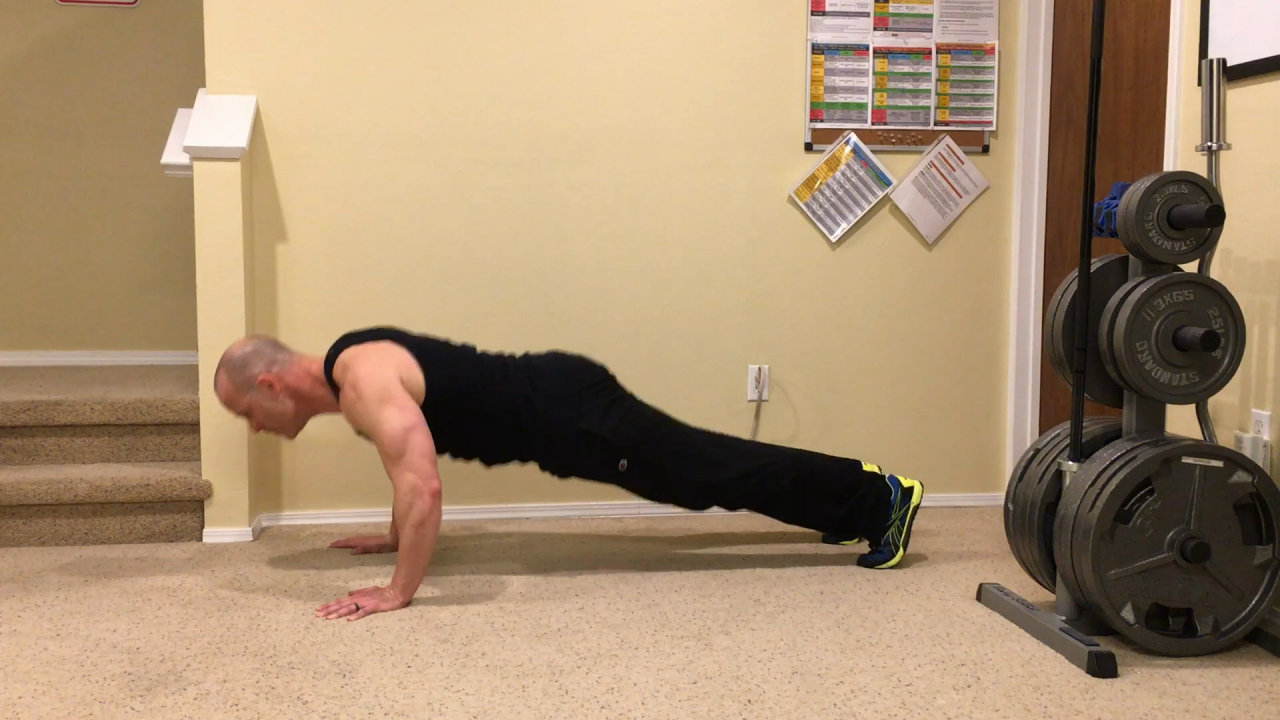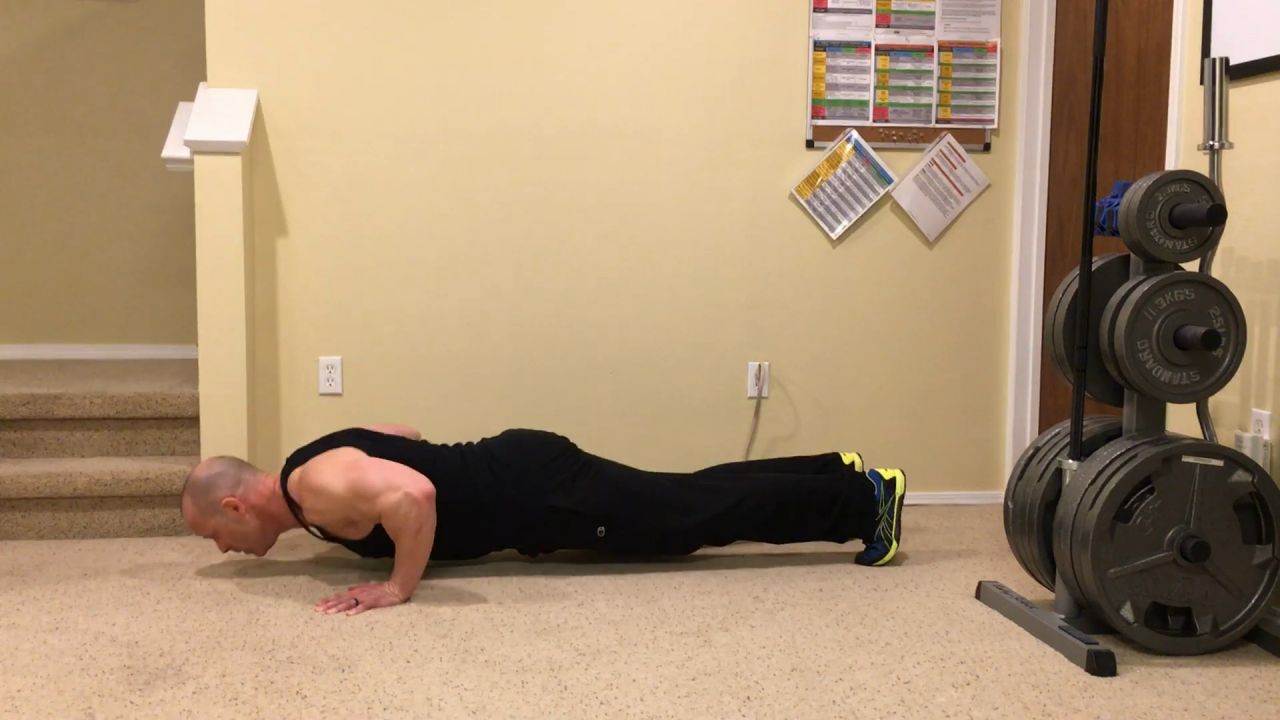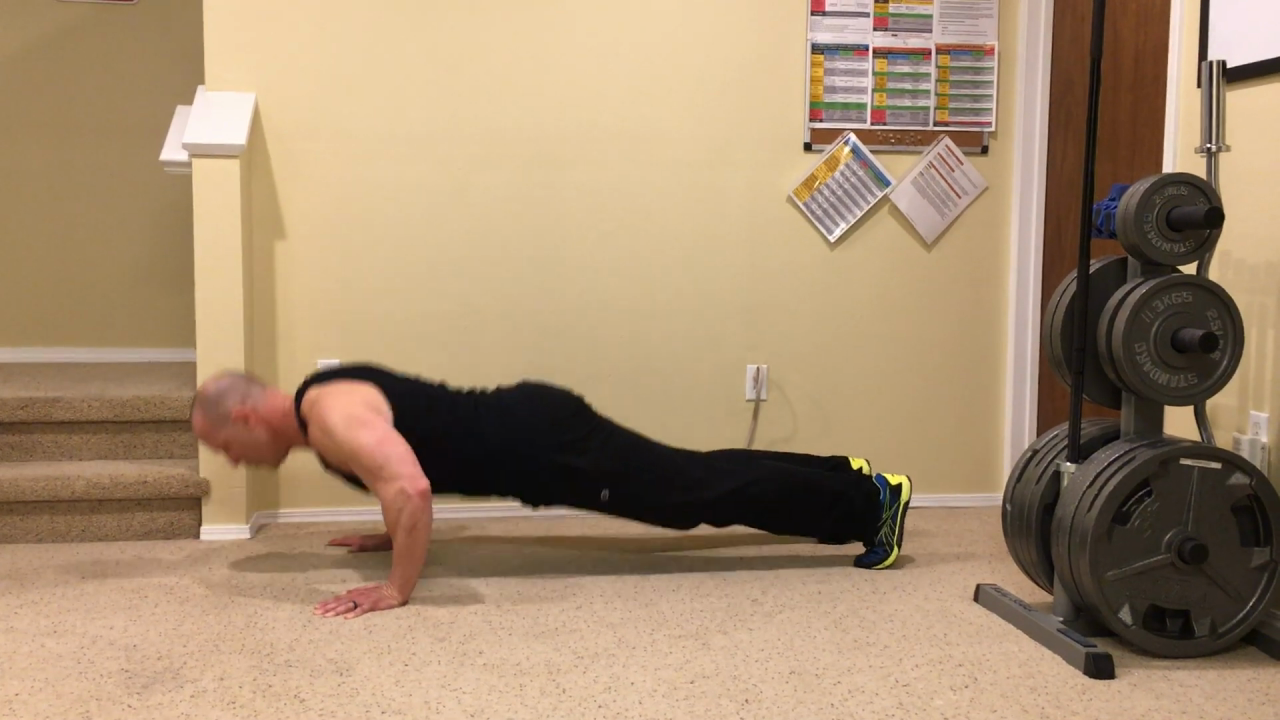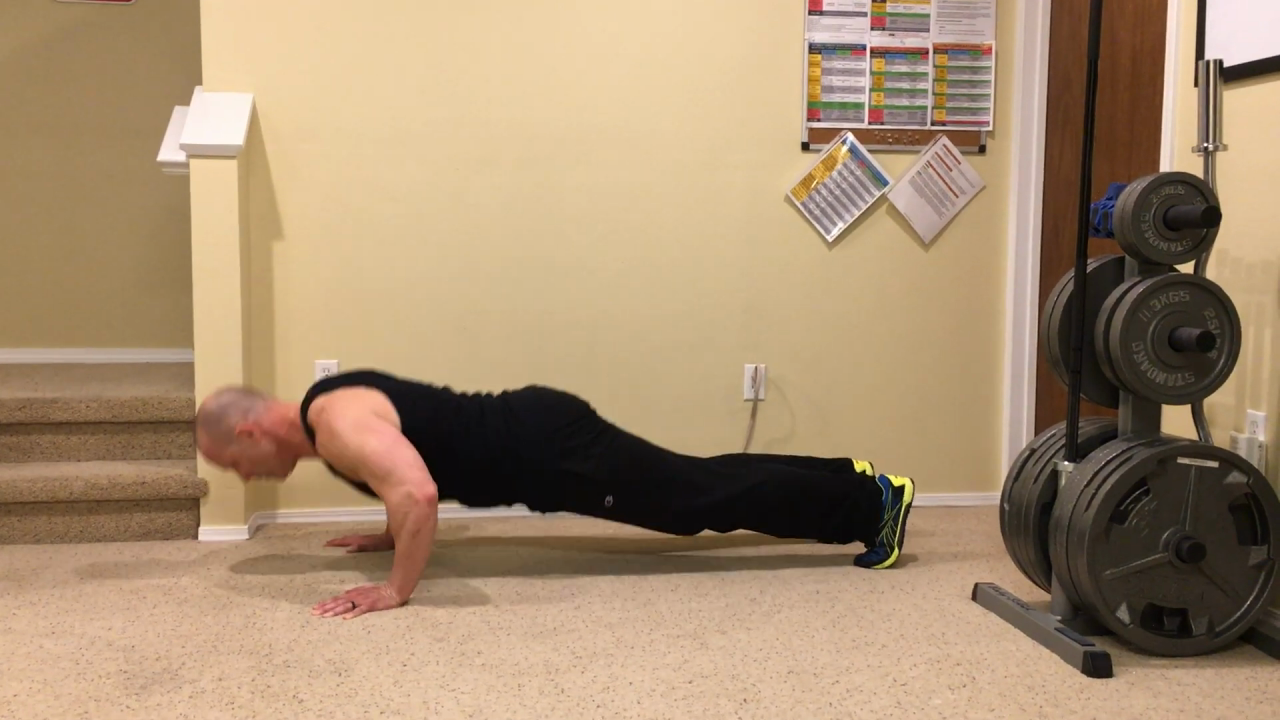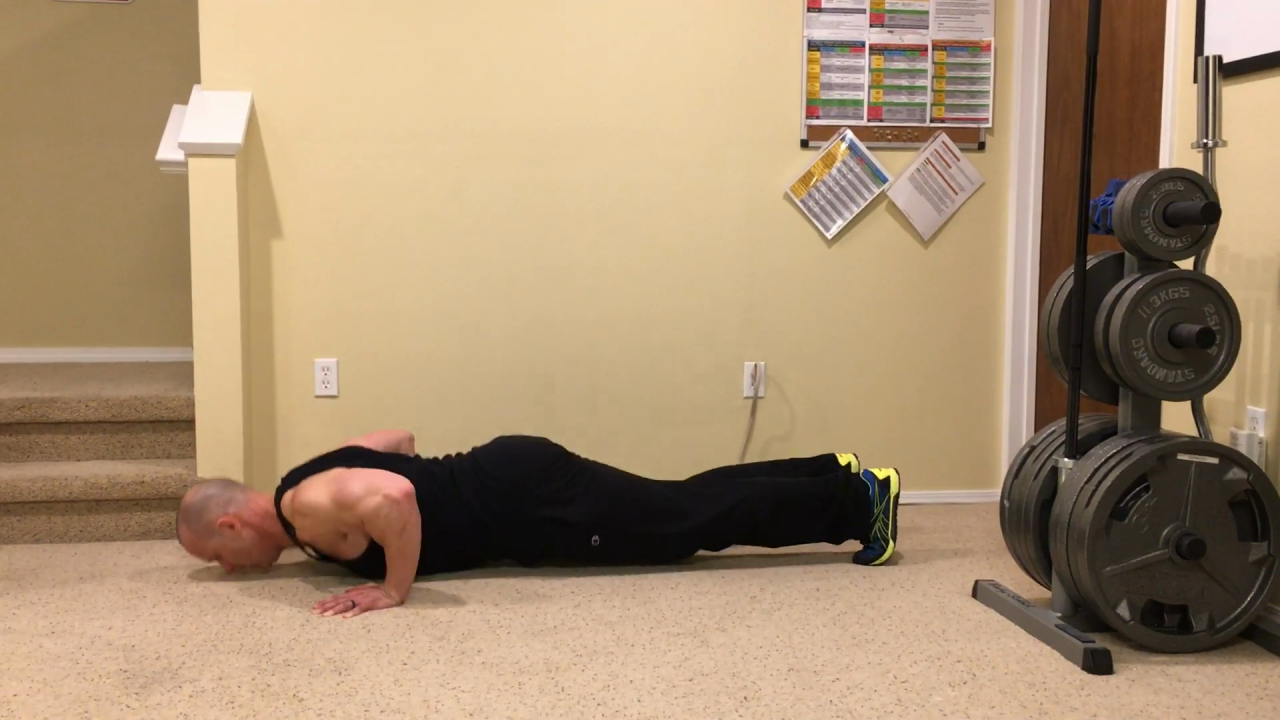
dt=0.5s
person 1, frame 1
left shoulder: (363, 379)
right shoulder: (353, 368)
left elbow: (421, 486)
right elbow: (412, 464)
left wrist: (398, 592)
right wrist: (396, 537)
left hip: (569, 412)
right hip: (551, 403)
left knee: (719, 477)
right knee: (713, 473)
left ankle: (879, 498)
right ankle: (858, 488)
person 1, frame 2
left shoulder: (314, 493)
right shoulder: (316, 469)
left elbow: (417, 493)
right elbow: (407, 437)
left wrist: (398, 586)
right wrist: (380, 536)
left hip: (532, 494)
right hip: (517, 468)
left knee: (703, 514)
right knee: (693, 495)
left ankle: (865, 496)
right ankle: (838, 474)
person 1, frame 3
left shoulder: (326, 418)
right shoulder: (325, 399)
left elbow: (411, 488)
left wrist: (397, 589)
right wrist: (392, 534)
left hip: (543, 446)
right hip: (526, 425)
left knee: (705, 492)
right knee: (698, 478)
left ankle: (869, 500)
right ankle: (851, 480)
person 1, frame 4
left shoulder: (333, 426)
right shoulder: (330, 407)
left elbow: (418, 492)
left wrist: (397, 589)
right wrist: (392, 532)
left hip: (548, 449)
right hip: (531, 430)
left knee: (711, 498)
right knee: (703, 484)
left ankle: (872, 500)
right ankle: (854, 480)
person 1, frame 5
left shoulder: (306, 508)
right shoulder: (314, 482)
left elbow: (394, 496)
right elbow: (401, 439)
left wrist: (393, 588)
left hip: (525, 503)
right hip: (509, 474)
left knee: (697, 521)
right knee: (687, 502)
left ankle: (857, 497)
right ankle: (837, 477)
